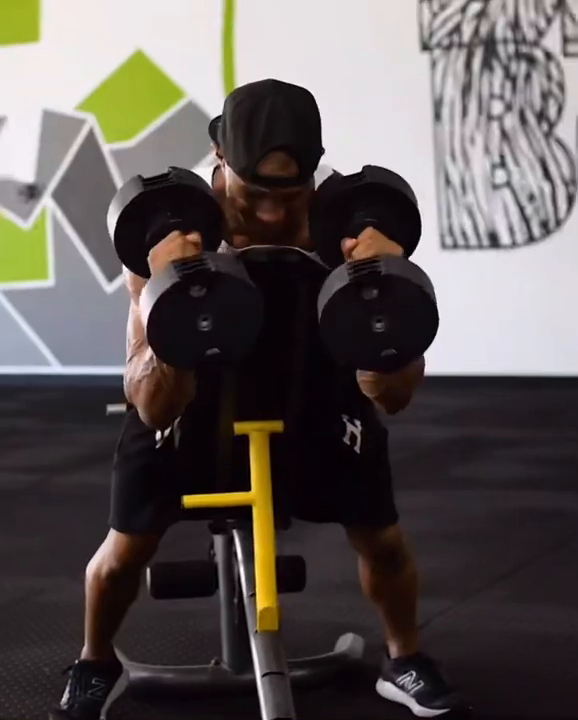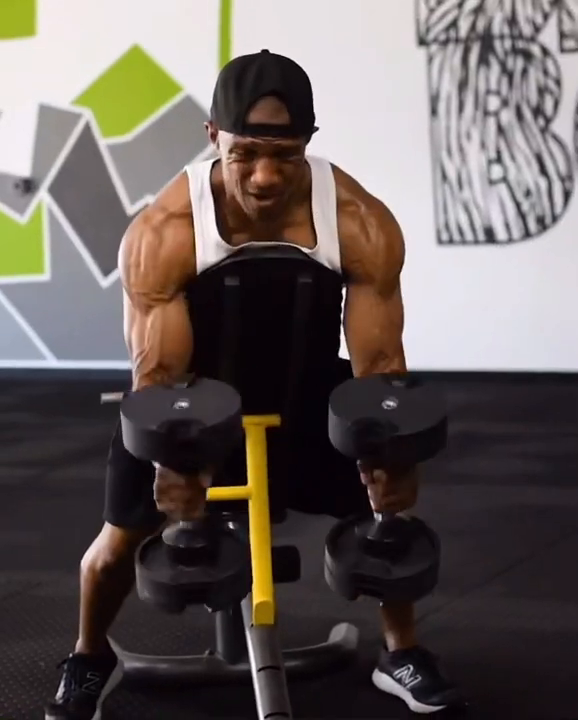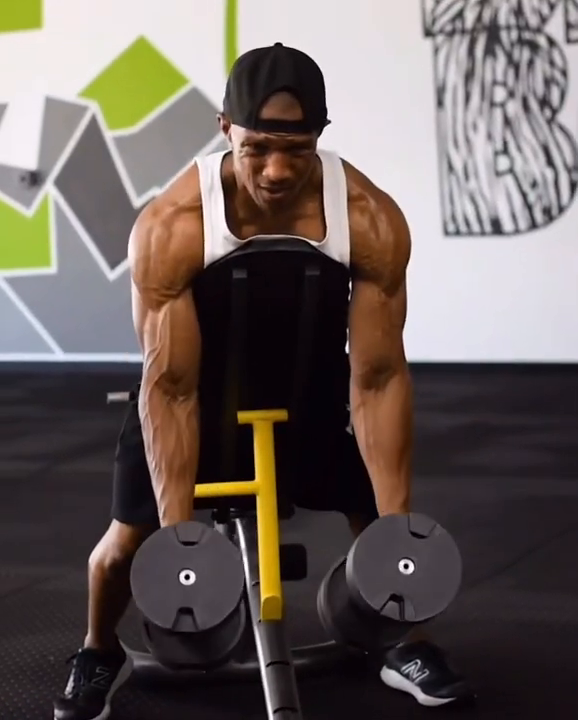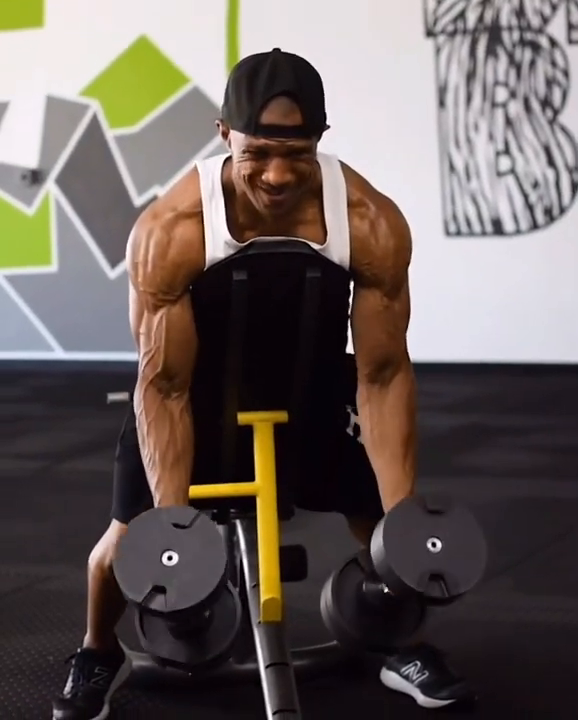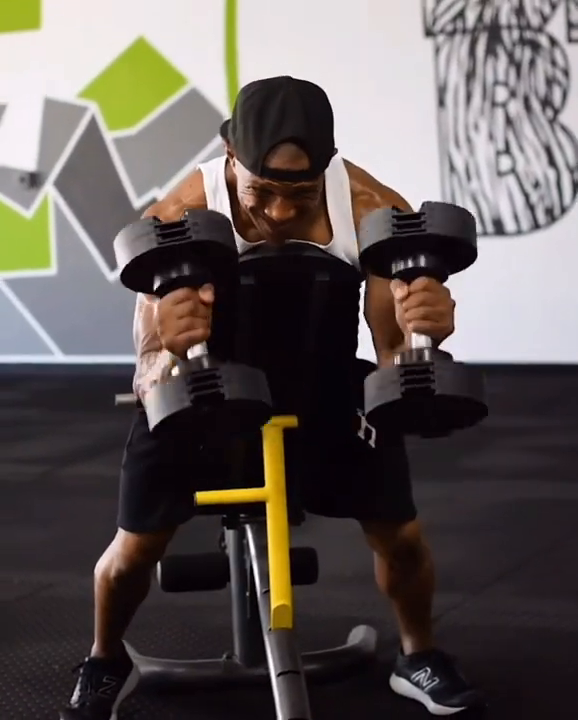
dt=0.5s
person 1, frame 1
left shoulder: (361, 222)
right shoulder: (168, 230)
left elbow: (394, 395)
right elbow: (152, 407)
left hip: (311, 380)
right hip: (195, 384)
left knee: (380, 535)
right knee: (125, 546)
left ankle: (404, 661)
right ankle: (96, 666)
person 1, frame 2
left shoulder: (362, 223)
right shoulder: (160, 232)
left elbow: (378, 361)
right elbow: (156, 378)
right wrist: (168, 460)
left knee: (380, 523)
right knee: (121, 541)
left ankle: (401, 656)
right ankle: (91, 660)
person 1, frame 3
left shoulder: (372, 220)
right shoulder: (168, 227)
left elbow: (377, 376)
right elbow: (171, 387)
left wrist: (397, 522)
right wrist: (179, 533)
right hip: (200, 378)
left knee: (383, 523)
right knee: (130, 536)
left ankle: (408, 649)
right ankle: (100, 655)
person 1, frame 4
left shoulder: (372, 224)
right shoulder: (168, 231)
left elbow: (382, 375)
right elbow: (164, 385)
left wrist: (404, 511)
right hip: (202, 379)
left knee: (385, 526)
right knee: (132, 535)
left ankle: (407, 651)
right ankle: (99, 656)
person 1, frame 5
left shoulder: (376, 213)
right shoulder: (176, 221)
left wrist: (422, 340)
right wrist: (170, 355)
left knee: (400, 533)
right knee: (135, 545)
left ankle: (419, 658)
right ankle: (107, 663)
